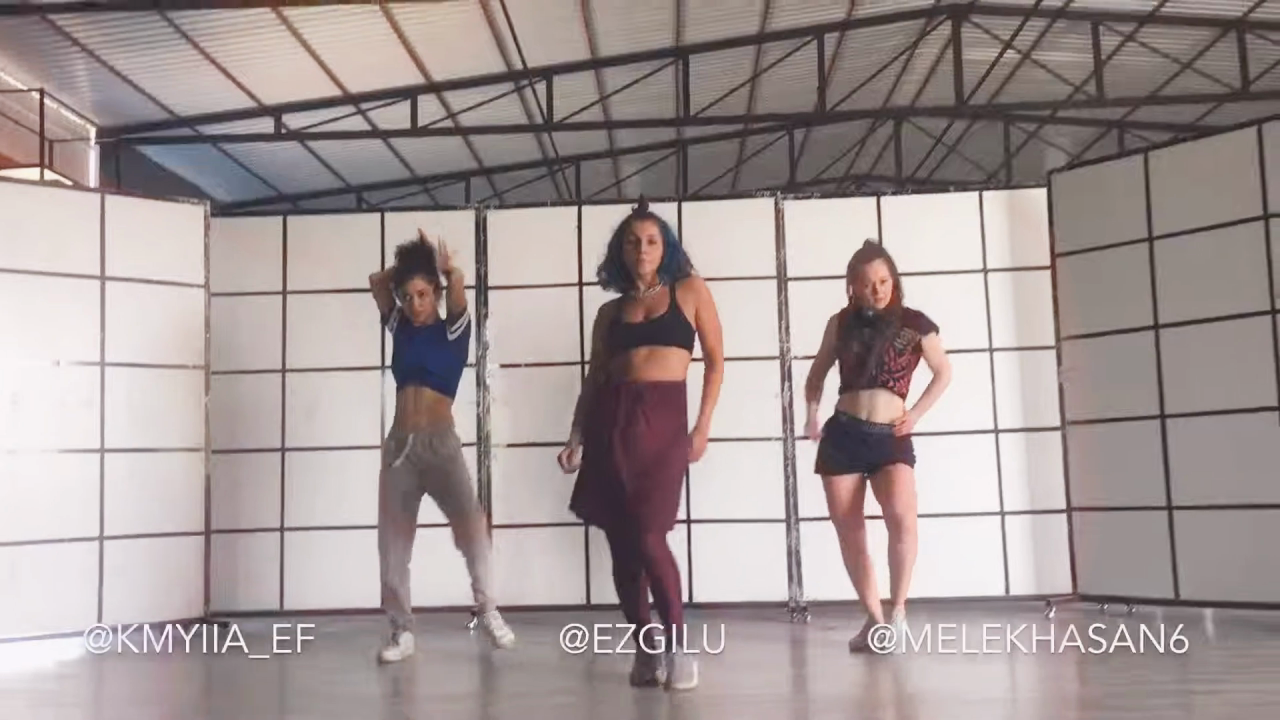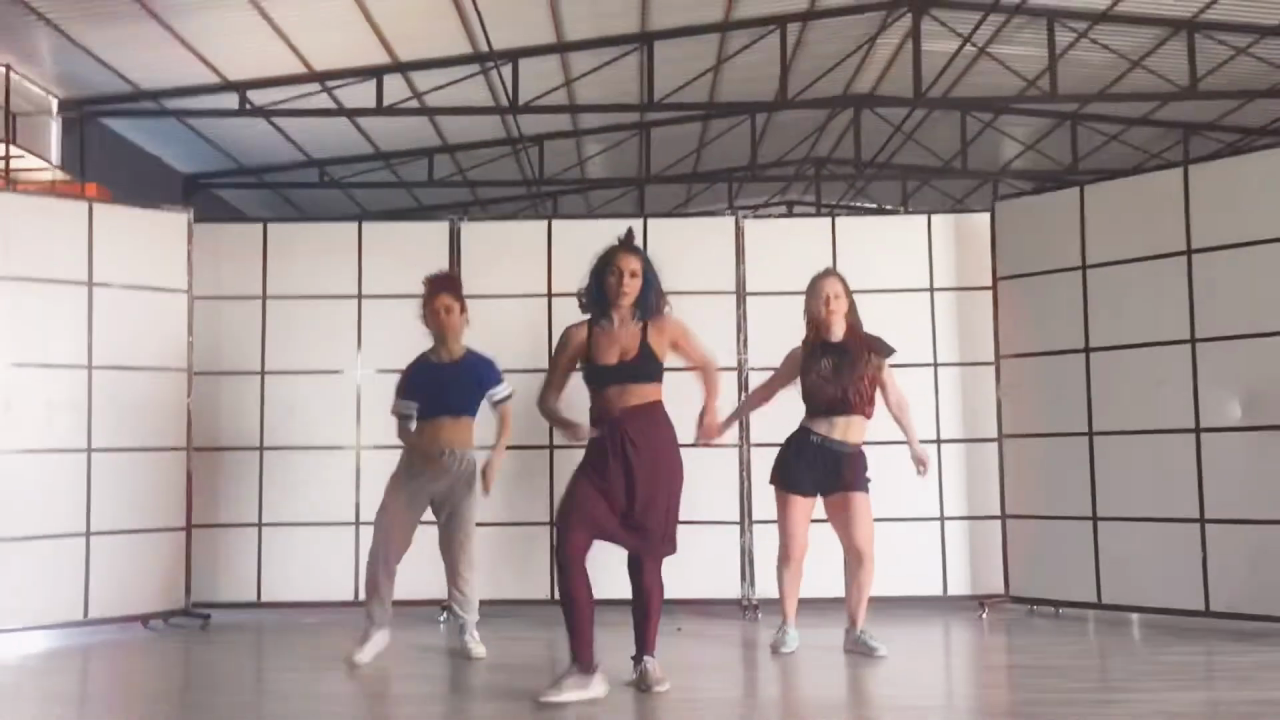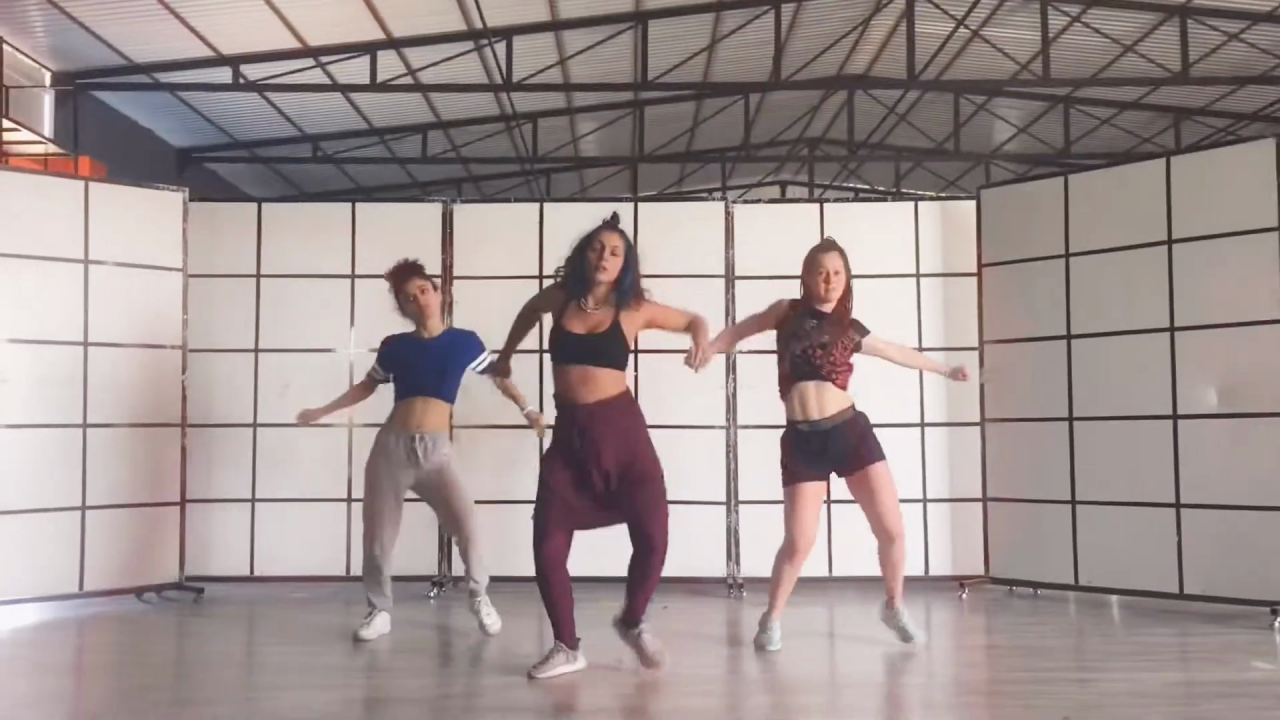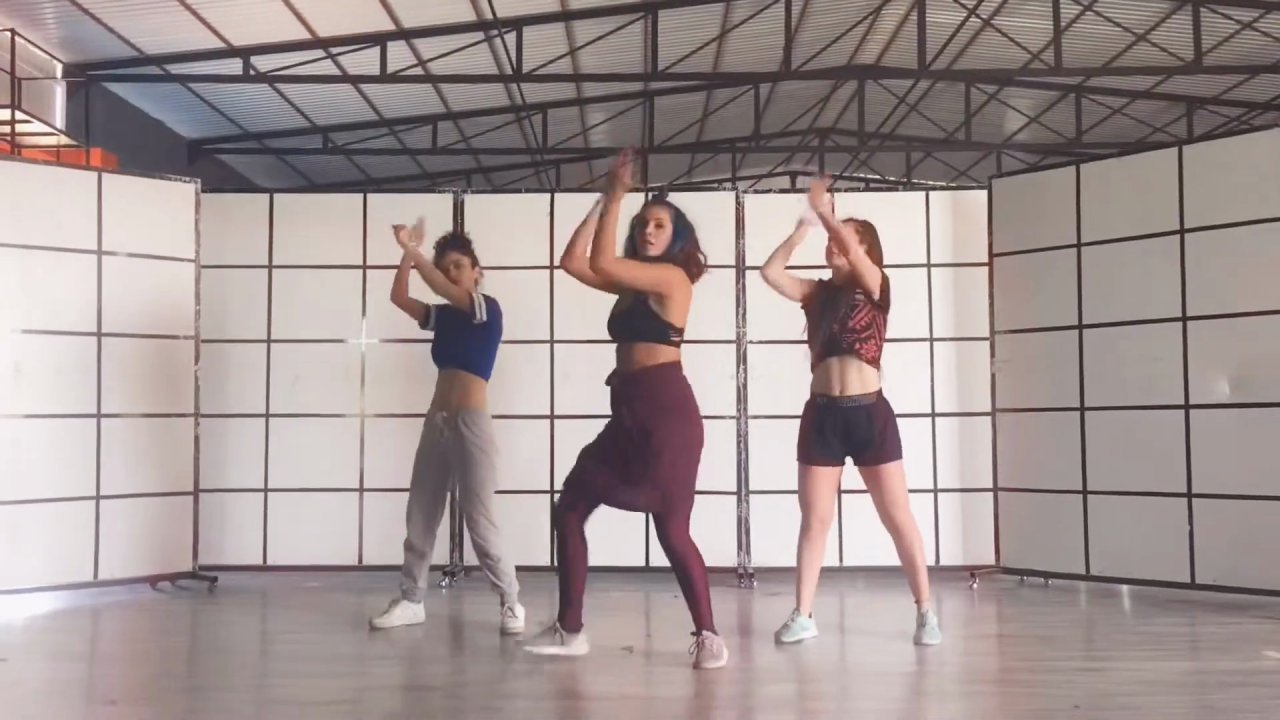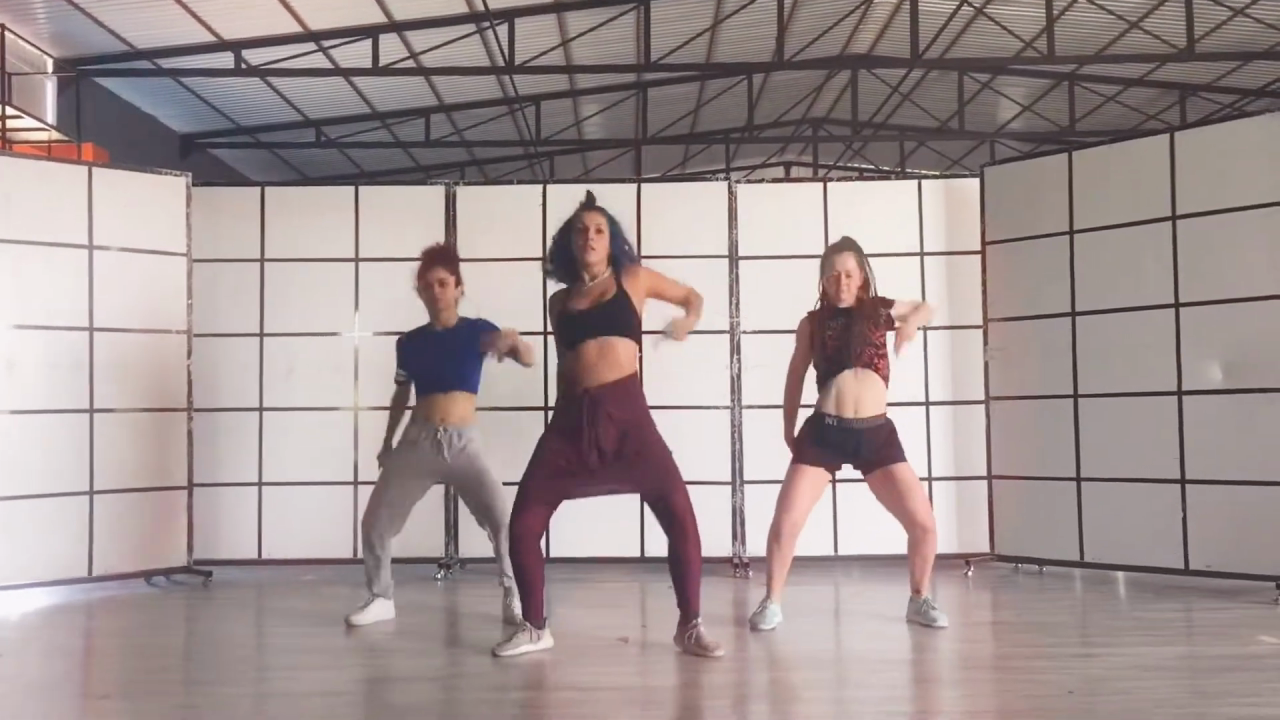
dt=1s
person 1, frame 1
left shoulder: (690, 290)
right shoulder: (610, 311)
left elbow: (715, 360)
right elbow: (593, 379)
left wrist: (703, 424)
right wrist: (575, 439)
left hip: (665, 418)
right hip: (610, 421)
left knee: (648, 536)
right knee: (621, 544)
left ankle: (675, 646)
right ankle: (645, 648)
person 1, frame 2
left shoulder: (661, 326)
right shoulder: (580, 334)
left elbow: (706, 367)
right elbow: (548, 397)
left wrist: (711, 406)
right wrist: (566, 424)
left hip: (654, 445)
right hip: (604, 450)
left knee: (646, 558)
right knee: (569, 548)
left ankle: (645, 660)
right ankle: (585, 668)
person 1, frame 3
left shoulder: (635, 310)
right shoulder: (557, 299)
left elbow: (694, 320)
right elbow: (527, 312)
left wrist: (700, 343)
right wrist: (505, 357)
left hip: (621, 432)
right hip: (569, 437)
left knee: (652, 539)
right knee: (548, 548)
left ankle: (633, 622)
right ankle: (567, 646)
person 1, frame 4
left shoulder: (672, 276)
right shoulder: (629, 281)
left elbow: (601, 260)
right elbow: (571, 261)
left wrist: (615, 197)
right wrist: (604, 202)
left hip: (667, 409)
right hip: (627, 412)
left knee: (672, 531)
right knee: (569, 511)
left ankle: (708, 634)
right ankle: (569, 629)
person 1, frame 5
left shoulder: (633, 277)
right shoulder: (559, 300)
left elbow: (692, 297)
left wrist: (686, 319)
left hip: (627, 417)
right hip: (570, 420)
left knee: (682, 523)
right knee: (522, 527)
left ankle: (690, 625)
right ankle: (534, 626)
person 2, frame 1
left shoulder: (915, 323)
right shoulder: (841, 323)
left elbow: (943, 372)
right elbow: (816, 375)
left wrist: (916, 413)
right wrist: (812, 414)
left hip: (890, 440)
right hip: (842, 436)
left knee: (903, 520)
right knee: (850, 535)
left ankle: (897, 614)
right ankle: (876, 620)
person 2, frame 2
left shoulder: (872, 348)
right shoulder: (804, 355)
left elbow: (894, 398)
right elbow: (766, 391)
left wrist: (915, 445)
right wrist: (726, 423)
left hip: (848, 460)
right hip: (804, 453)
left knee: (861, 550)
right knee: (792, 550)
left ankle: (856, 630)
right ankle: (788, 626)
person 2, frame 3
left shoulder: (851, 329)
right shoulder: (787, 312)
left elbow: (896, 351)
right elbow: (739, 330)
left wrist: (944, 369)
right wrist: (706, 347)
left hip: (850, 432)
right hip: (802, 440)
left knee: (892, 528)
right knee: (799, 542)
left ankle: (894, 605)
right ankle: (771, 619)
person 2, frame 4
left shoulder: (873, 285)
right shoulder: (818, 292)
left elbow: (857, 258)
right elbow: (769, 274)
left wrist: (823, 209)
right wrist: (800, 232)
left hip: (869, 413)
right hip: (822, 414)
left knee: (899, 518)
right knee: (815, 519)
left ankle: (925, 610)
right ankle: (803, 614)
person 2, frame 5
left shoulder: (879, 310)
right shoulder: (812, 323)
left elbow: (924, 308)
right elbow: (794, 379)
left wrist: (910, 323)
right wrist: (789, 433)
left hip: (877, 434)
right hip: (825, 433)
left knee: (923, 523)
right knee: (785, 523)
left ankle: (920, 600)
right ankle: (771, 602)
person 3, frame 1
left shoulder: (454, 330)
right shoulder: (400, 327)
left elbow: (456, 281)
right elbow: (377, 281)
left wrist: (439, 262)
right wrist: (411, 259)
left hip: (440, 443)
right hip: (398, 445)
left knee: (471, 525)
right knee: (393, 543)
left ankle: (487, 610)
right ankle: (402, 632)
person 3, frame 2
left shoulder: (482, 368)
right shoulder: (416, 372)
left elbow: (506, 417)
right elbow: (404, 427)
left wrist: (495, 457)
right wrist: (421, 453)
left hip: (461, 468)
right hip: (417, 466)
left knee: (458, 558)
right knee: (384, 551)
left ankle: (468, 630)
right ankle: (377, 628)
person 3, frame 3
left shoulder: (465, 342)
right shoulder: (394, 347)
left elbow: (498, 377)
right elbow: (367, 385)
left wrist: (526, 408)
right wrist: (324, 410)
left hip: (434, 451)
right hip: (392, 446)
left knee: (466, 523)
right knee: (378, 537)
left ankle: (480, 599)
right ankle: (380, 611)
person 3, frame 4
left shoulder: (487, 309)
right shoulder: (442, 316)
left elbow: (446, 290)
right elbow: (399, 297)
left wrist: (412, 250)
right wrist: (409, 253)
left hip: (470, 424)
right hip: (435, 423)
left knee: (479, 519)
right knee: (420, 516)
left ankle: (511, 602)
right ankle: (411, 601)
person 3, frame 5
left shoulder: (478, 331)
right shoulder: (410, 342)
left elbow: (528, 359)
left wrist: (511, 341)
right wrist: (388, 442)
left hip: (463, 444)
right hip: (416, 442)
left knee: (503, 520)
right knee: (376, 522)
left ankle: (514, 597)
right ankle: (380, 598)
